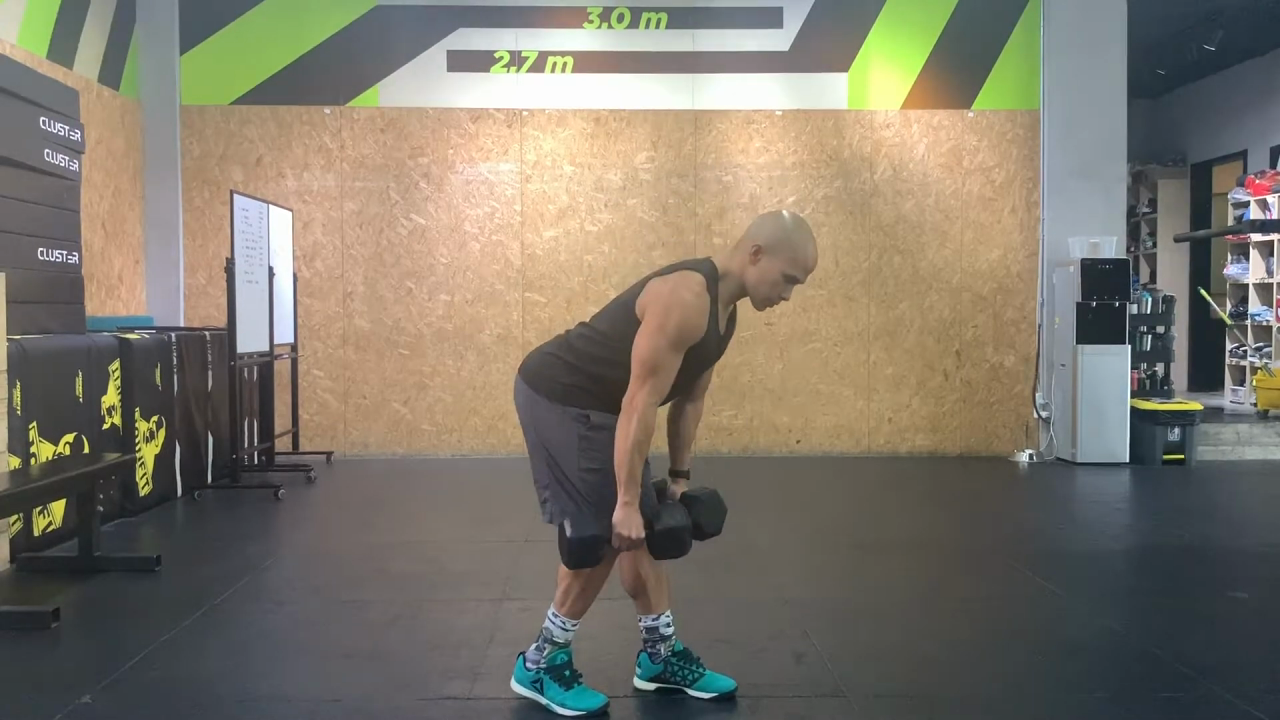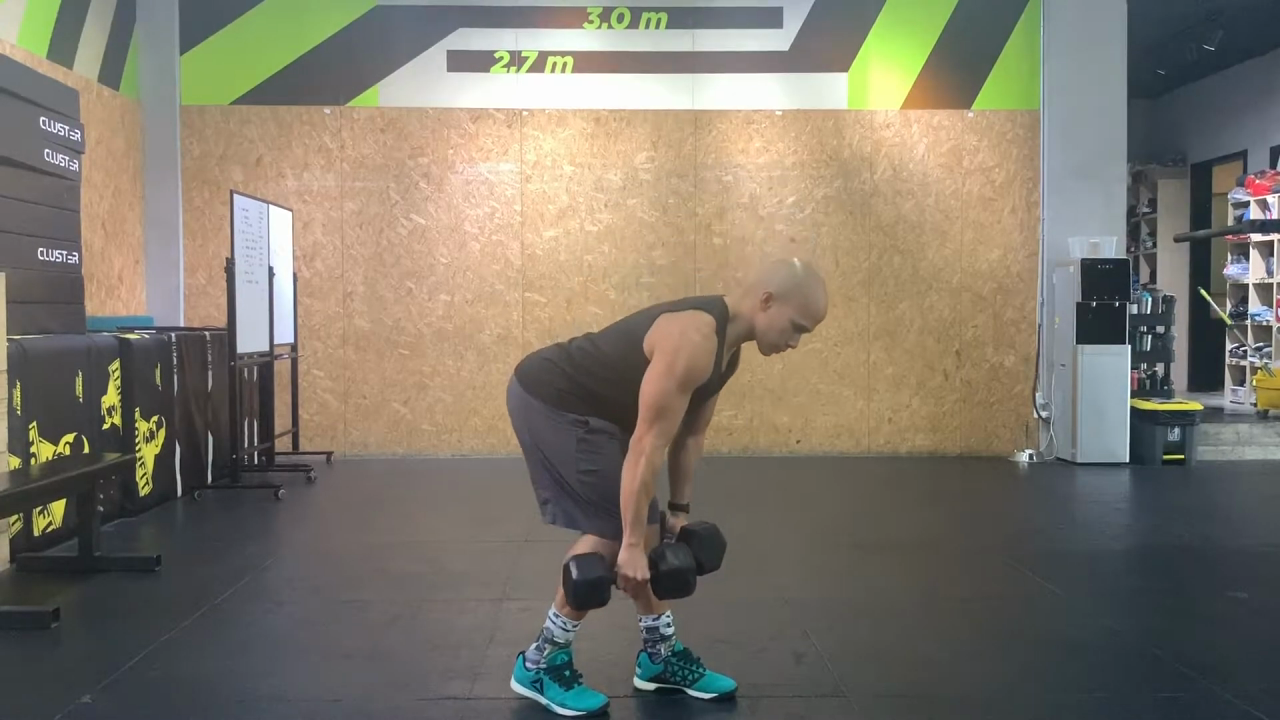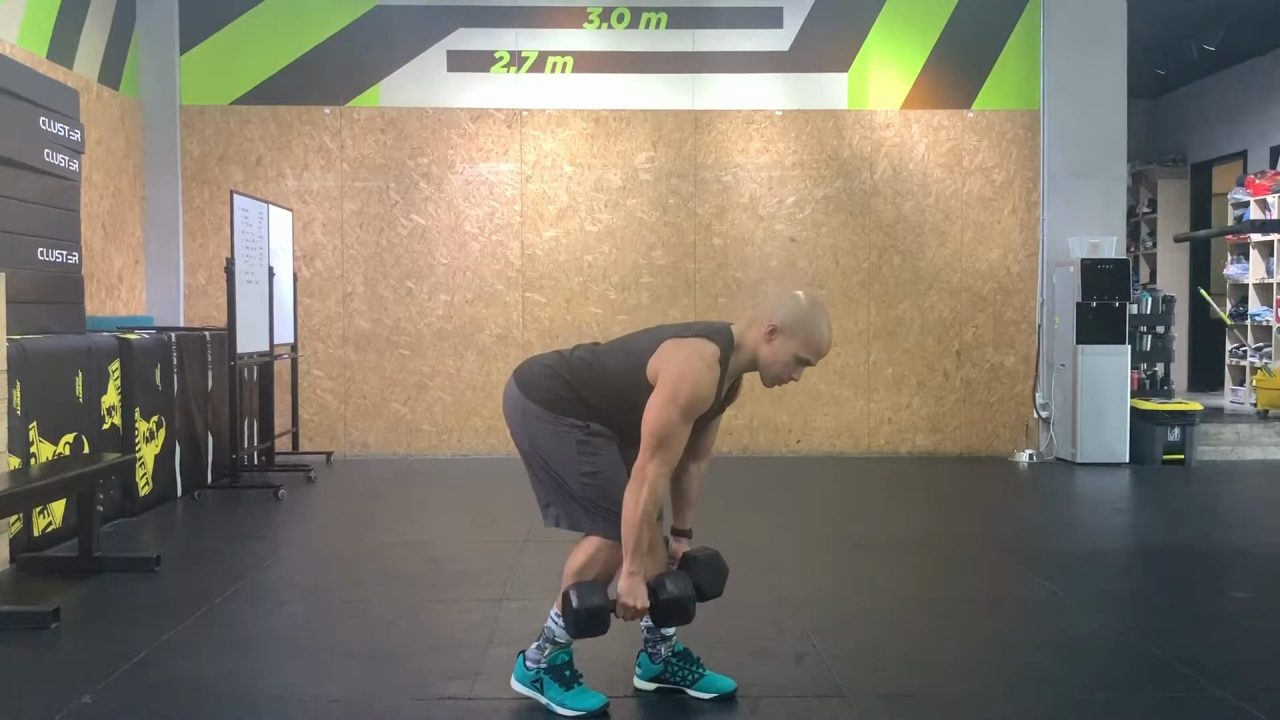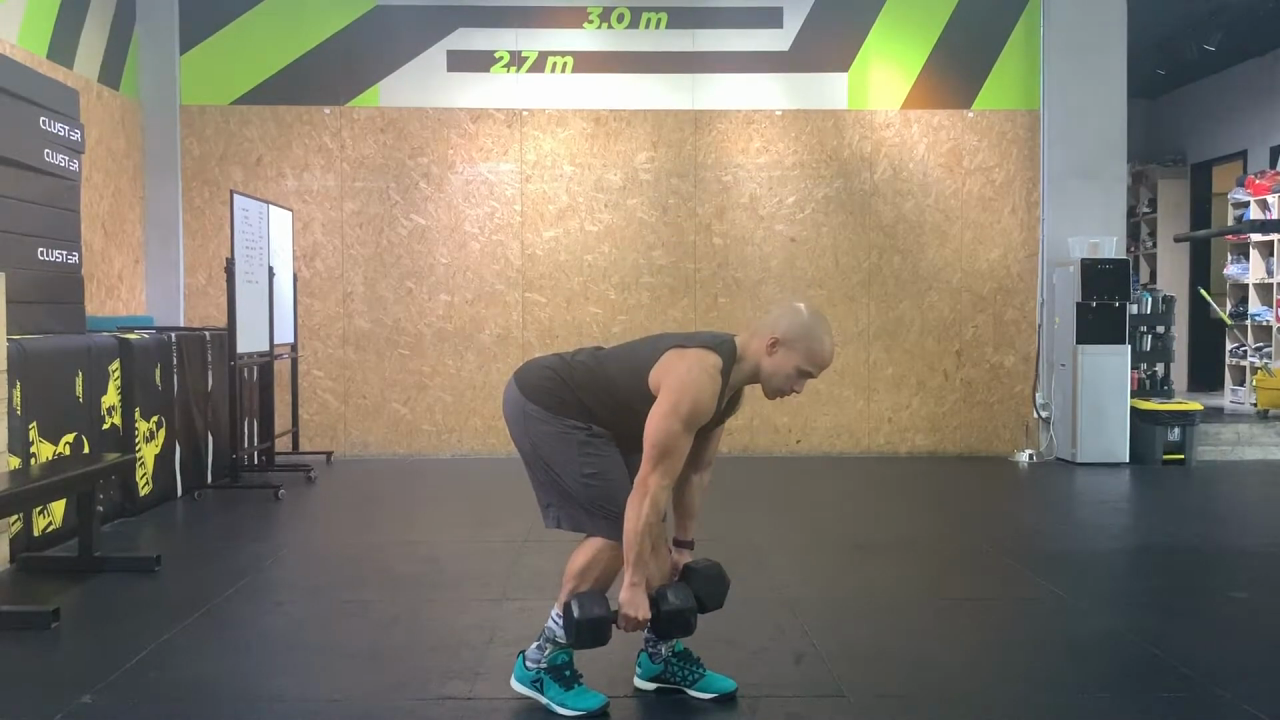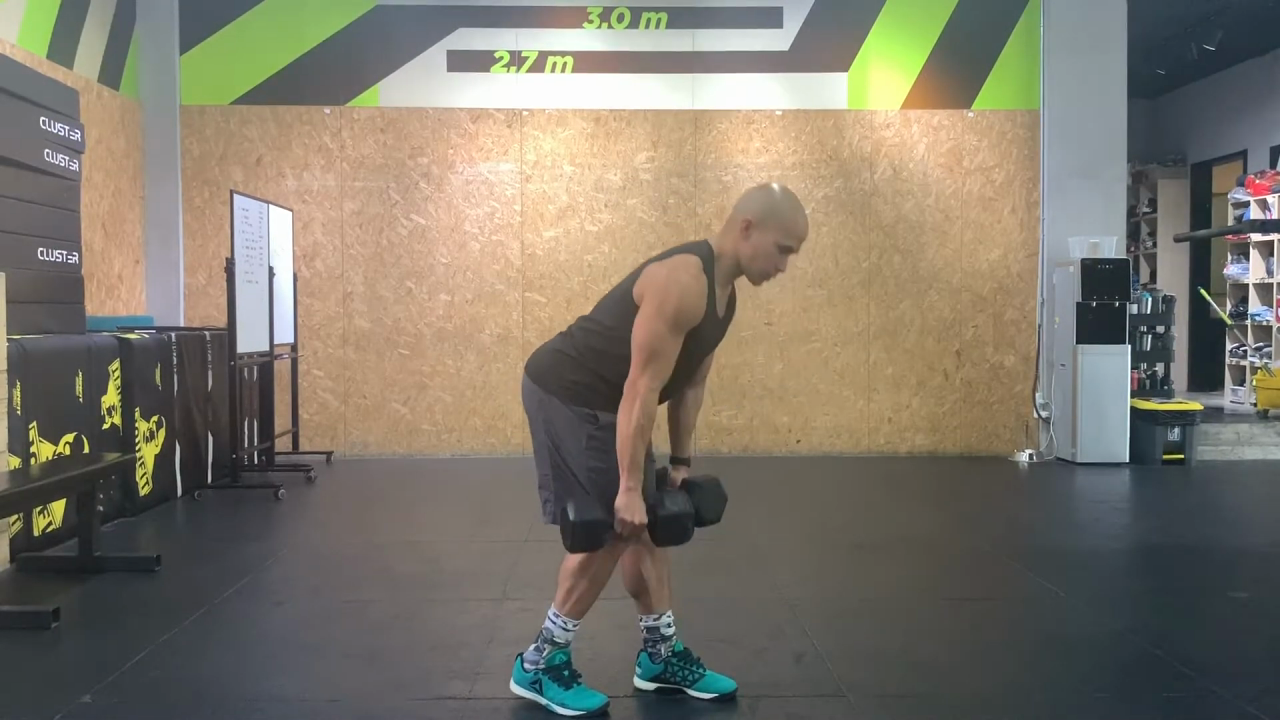
dt=0.5s
person 1, frame 1
left shoulder: (723, 309)
right shoulder: (684, 299)
left elbow: (689, 399)
right elbow: (640, 404)
left wrist: (680, 476)
right wrist: (626, 503)
left hip: (595, 403)
right hip: (557, 395)
left knee: (642, 530)
right knee: (608, 532)
left ankle: (661, 655)
right ankle: (540, 663)
person 1, frame 2
left shoulder: (726, 347)
right shoulder: (693, 340)
left elbow: (689, 434)
right elbow: (647, 445)
left wrist: (680, 510)
right wrist: (631, 547)
left hip: (589, 407)
right hip: (548, 400)
left knee: (644, 526)
right knee: (612, 529)
left ankle: (660, 656)
right ankle: (541, 662)
person 1, frame 3
left shoulder: (727, 371)
right shoulder: (697, 368)
left elbow: (692, 459)
right elbow: (650, 474)
left wrist: (682, 535)
right wrist: (632, 574)
left hip: (588, 410)
right hip: (545, 404)
left knee: (644, 528)
right knee: (613, 530)
left ankle: (660, 654)
right ankle: (542, 661)
person 1, frame 4
left shoulder: (729, 382)
right shoulder: (698, 380)
left elbow: (695, 471)
right elbow: (652, 485)
left wrist: (684, 547)
right wrist: (634, 585)
left hip: (589, 413)
right hip: (544, 405)
left knee: (647, 530)
right knee: (614, 530)
left ankle: (661, 655)
right ankle: (542, 662)
person 1, frame 5
left shoulder: (722, 290)
right shoulder: (683, 281)
left elbow: (689, 385)
right elbow: (641, 389)
left wrist: (680, 464)
right wrist: (629, 488)
left hip: (602, 400)
right hip: (566, 395)
left knee: (646, 525)
right knee: (611, 529)
left ankle: (660, 653)
right ankle: (540, 663)
